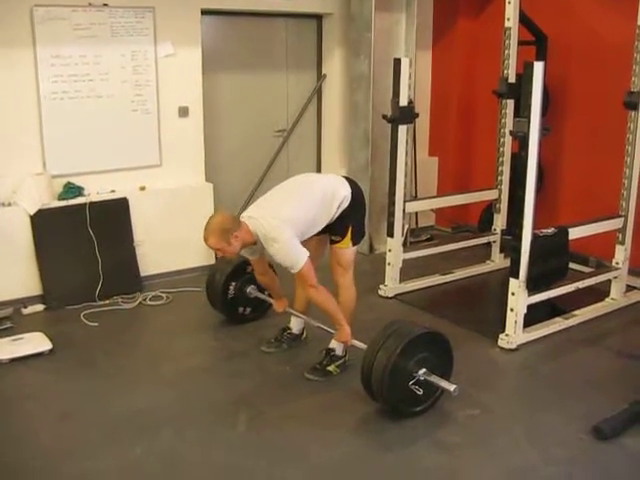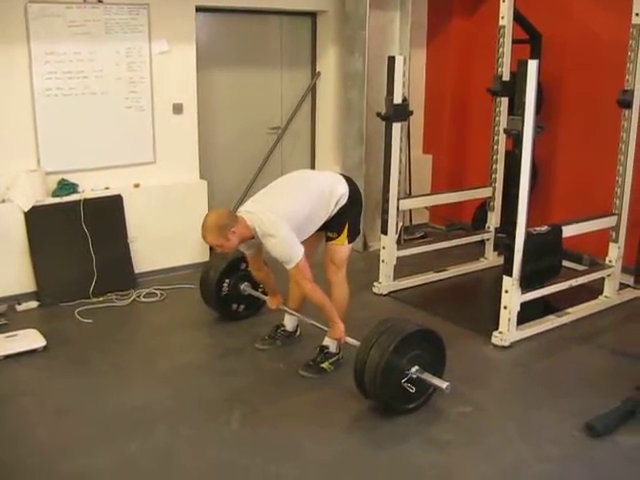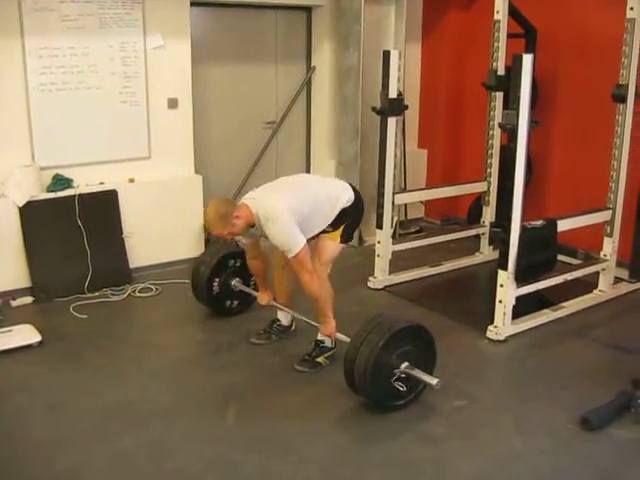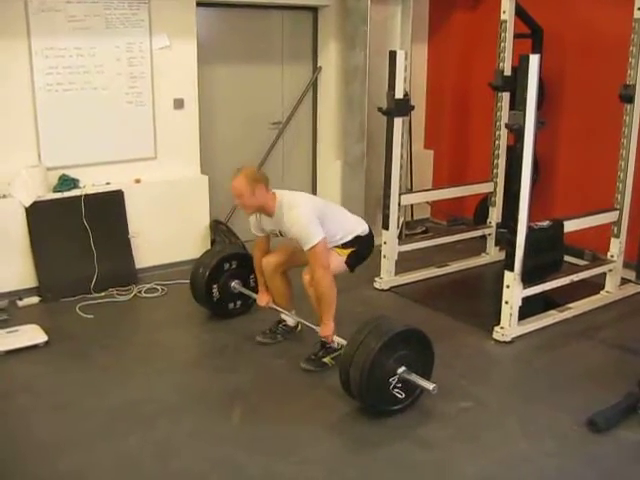
dt=0.5s
person 1, frame 1
left shoulder: (277, 240)
right shoulder: (245, 229)
left elbow: (312, 286)
right elbow: (262, 272)
left wrist: (342, 326)
right wrist: (279, 299)
left hip: (344, 198)
right hip: (320, 192)
left knee: (341, 274)
right knee: (304, 270)
left ankle: (338, 352)
right ankle: (295, 330)
person 1, frame 2
left shoulder: (274, 235)
right shoulder: (242, 224)
left elbow: (306, 282)
right elbow: (258, 268)
left wrist: (336, 323)
right wrist: (273, 295)
left hip: (341, 196)
right hip: (318, 192)
left knee: (334, 273)
right knee: (297, 267)
left ankle: (331, 349)
right ankle: (289, 327)
person 1, frame 3
left shoulder: (276, 221)
right shoulder: (243, 212)
left elbow: (308, 275)
right elbow: (254, 257)
left wrist: (328, 320)
right wrist: (263, 289)
left hip: (344, 204)
right hip: (318, 204)
left knee: (317, 270)
right knee: (280, 259)
left ankle: (326, 343)
right ankle: (283, 322)
person 1, frame 4
left shoulder: (297, 214)
right shoulder: (259, 212)
left elbow: (322, 270)
right elbow: (260, 252)
left wrist: (327, 322)
right wrist: (262, 289)
left hip: (356, 238)
right hip: (329, 235)
left knee: (310, 276)
right knee: (271, 263)
left ankle: (331, 344)
right ankle: (289, 322)
